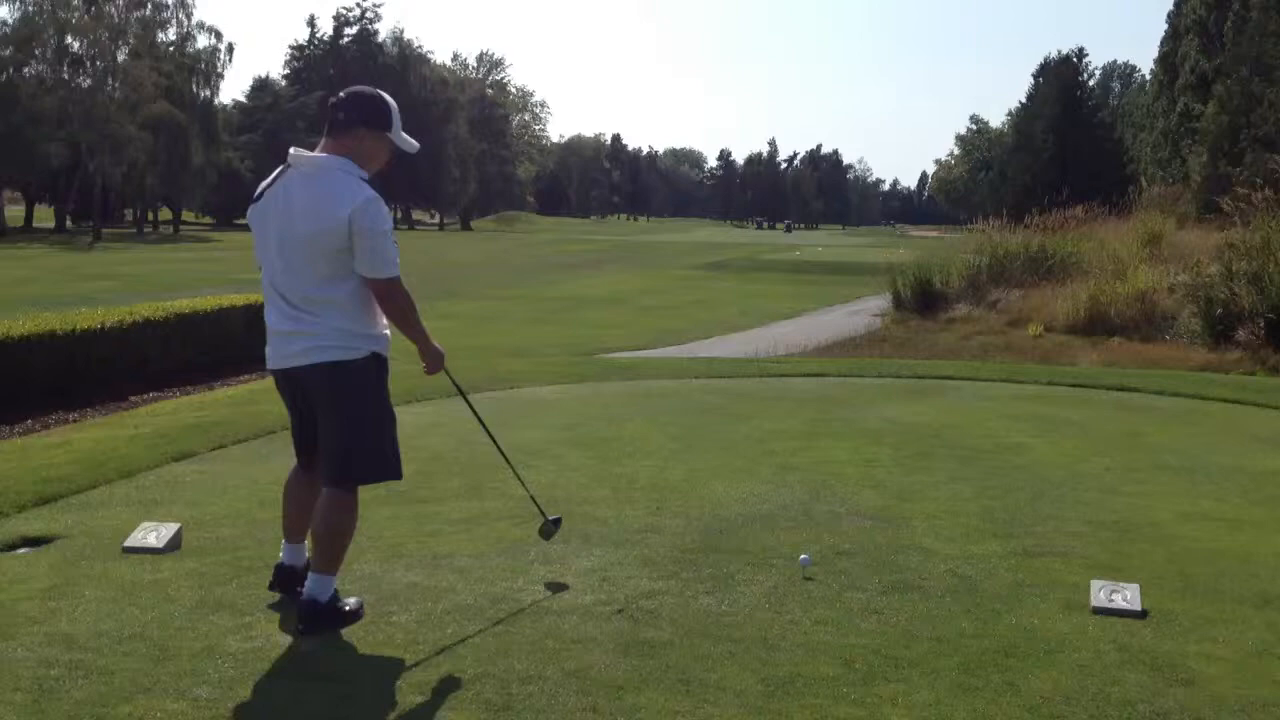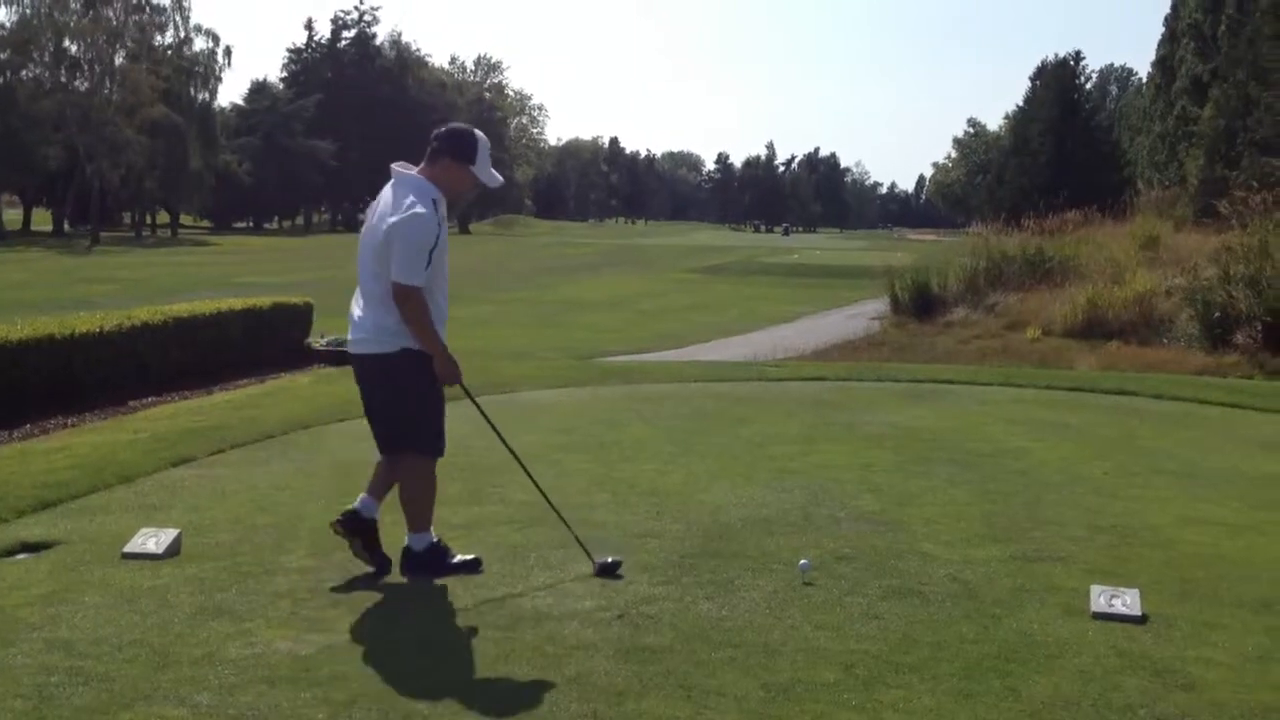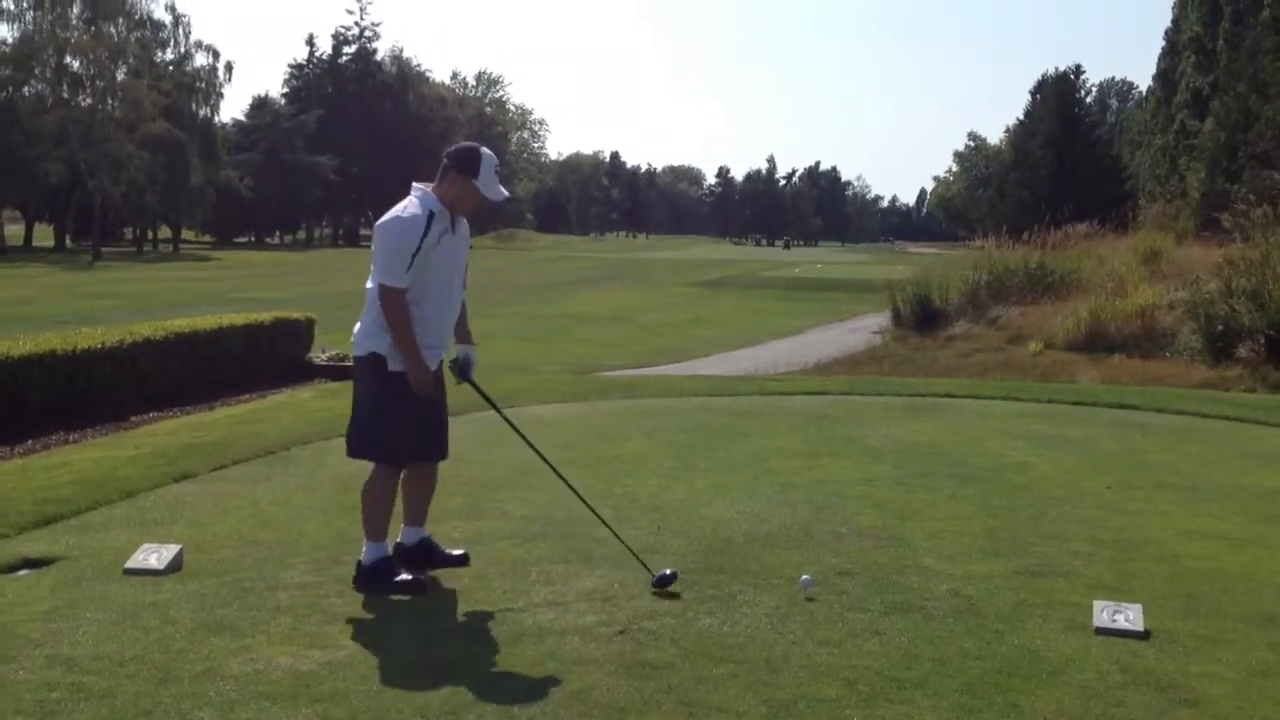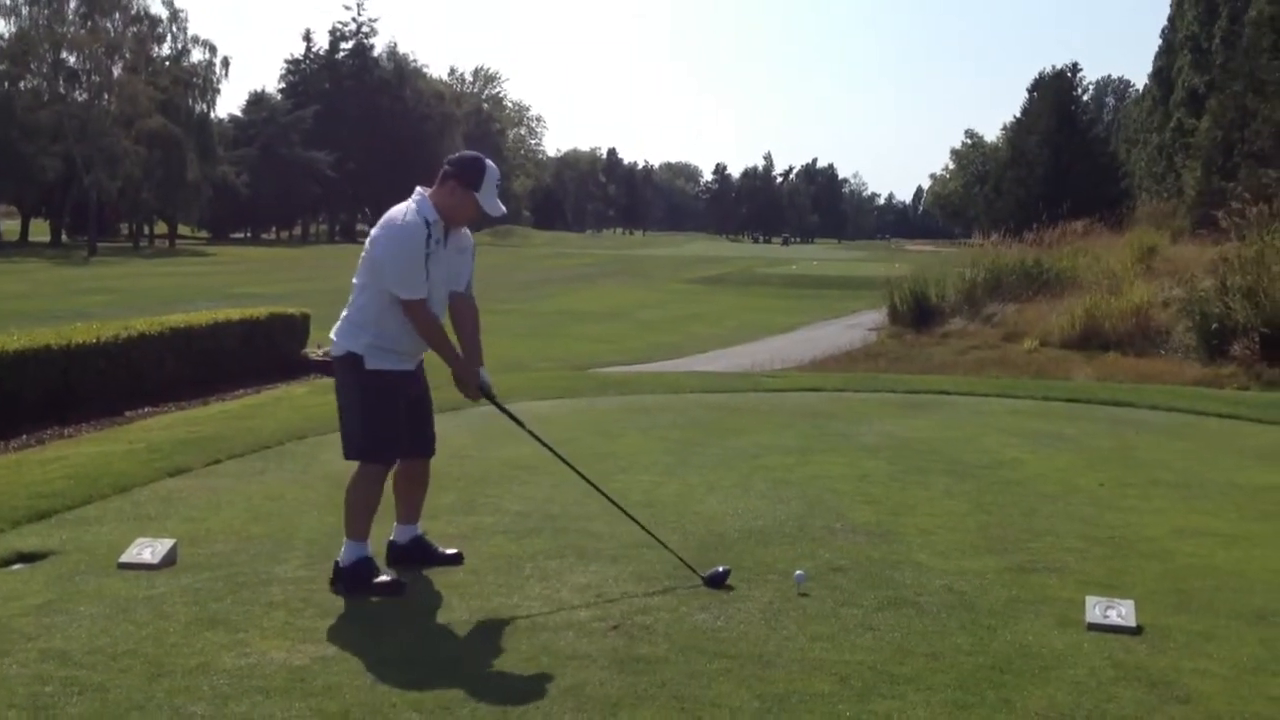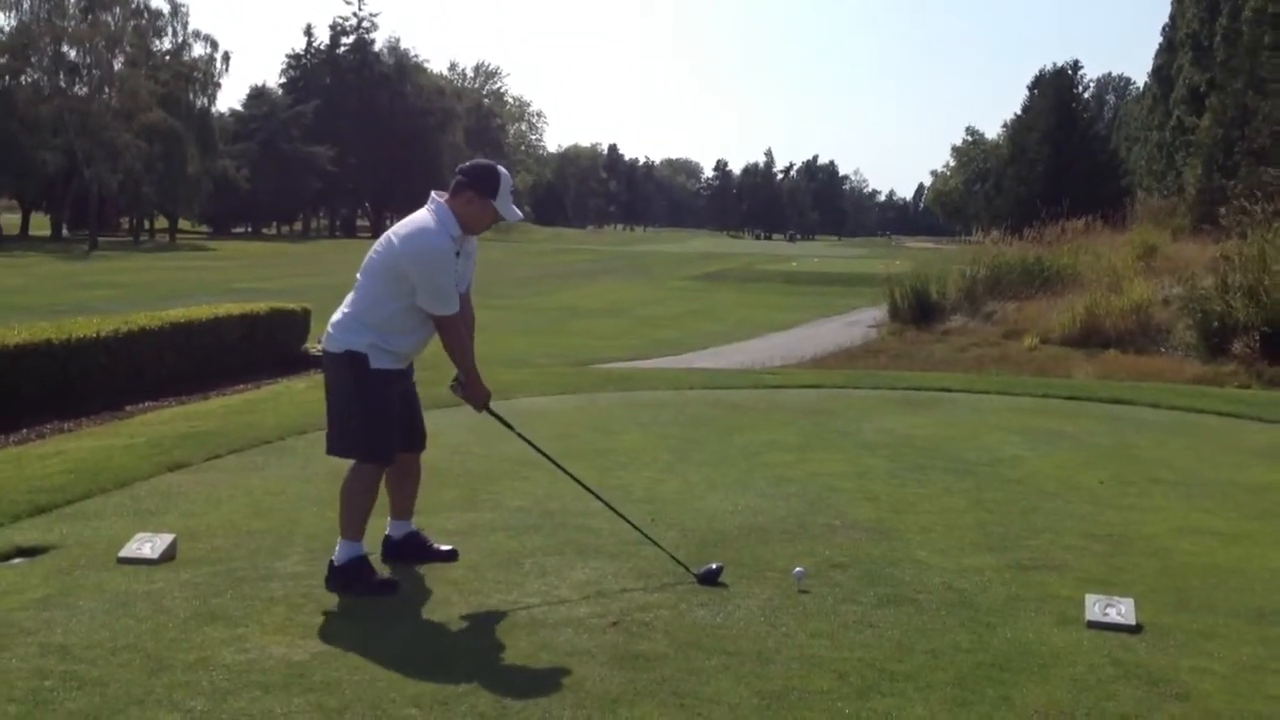
dt=1s
person 1, frame 1
left shoulder: (271, 187)
right shoulder: (360, 202)
right elbow: (386, 291)
right wrist: (425, 345)
left hip: (287, 354)
right hip: (346, 356)
left knee: (309, 462)
right knee: (342, 478)
left ankle: (291, 562)
right ankle: (317, 597)
person 1, frame 2
left shoulder: (404, 193)
right shoulder: (418, 215)
right elbow: (408, 296)
right wrist: (441, 356)
left hip: (379, 343)
right hip: (399, 349)
left knee: (408, 445)
right knee: (420, 450)
left ankle: (363, 515)
right ankle: (420, 548)
person 1, frame 3
left shoulder: (458, 225)
right shoulder: (406, 223)
right elbow: (391, 298)
left wrist: (463, 344)
right wrist: (413, 363)
left hip: (427, 361)
right hip: (389, 361)
left knee: (426, 457)
right knee: (390, 461)
left ankle: (414, 542)
right ankle: (373, 561)
person 1, frame 4
left shoulder: (458, 236)
right shoulder: (405, 229)
left elbow: (462, 303)
right elbow: (418, 311)
left wrist: (474, 367)
right wrist: (458, 367)
left hip: (403, 358)
right hip: (366, 355)
left knee: (418, 454)
right knee: (377, 459)
left ankle: (406, 541)
right ankle: (352, 562)
person 1, frame 5
left shoulder: (459, 235)
right shoulder: (431, 242)
left elbow: (464, 309)
right elbow: (448, 323)
left wrist: (469, 375)
right wrist: (472, 381)
left hip: (390, 354)
right hip: (359, 353)
left knee: (408, 448)
right knee: (373, 458)
left ankle: (401, 535)
right ankle: (346, 561)
